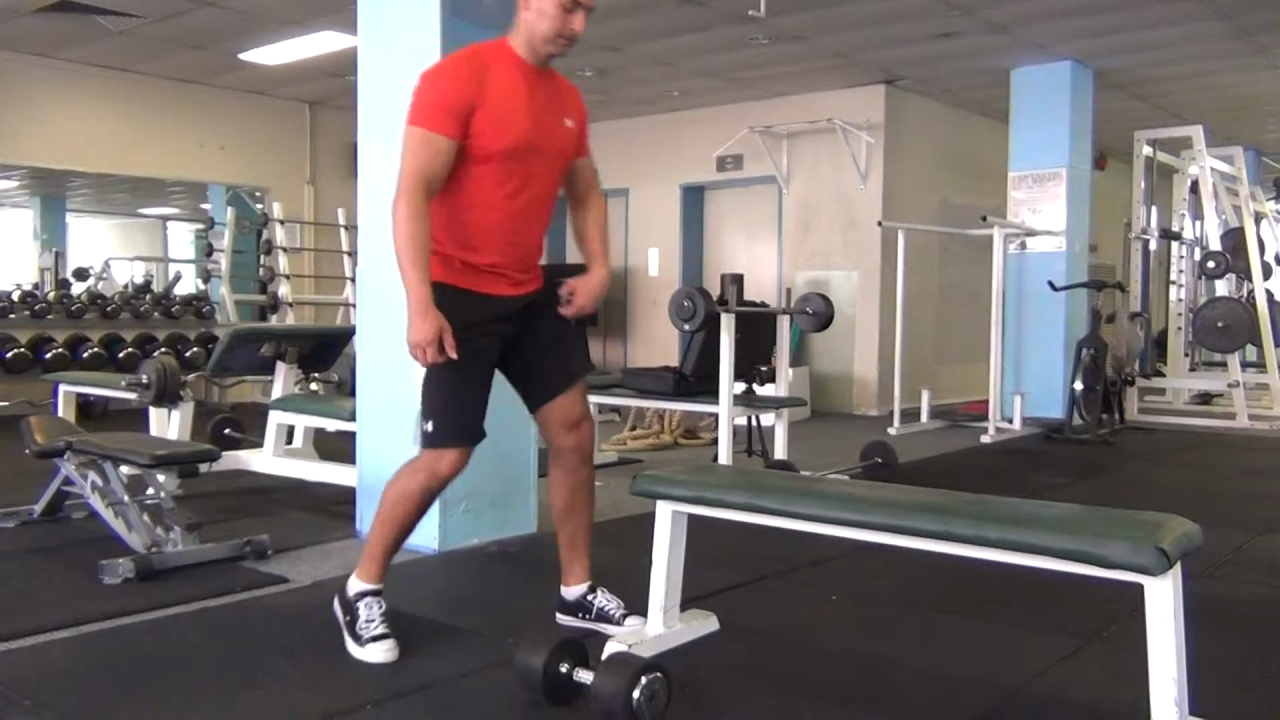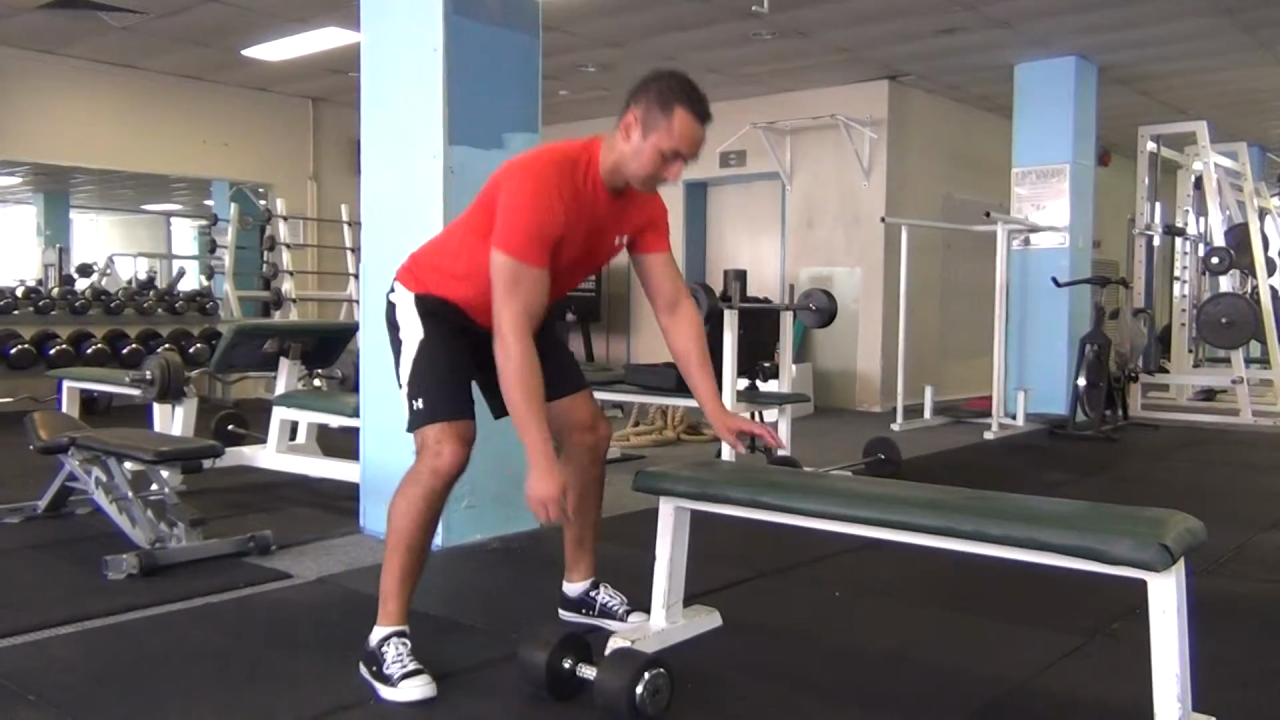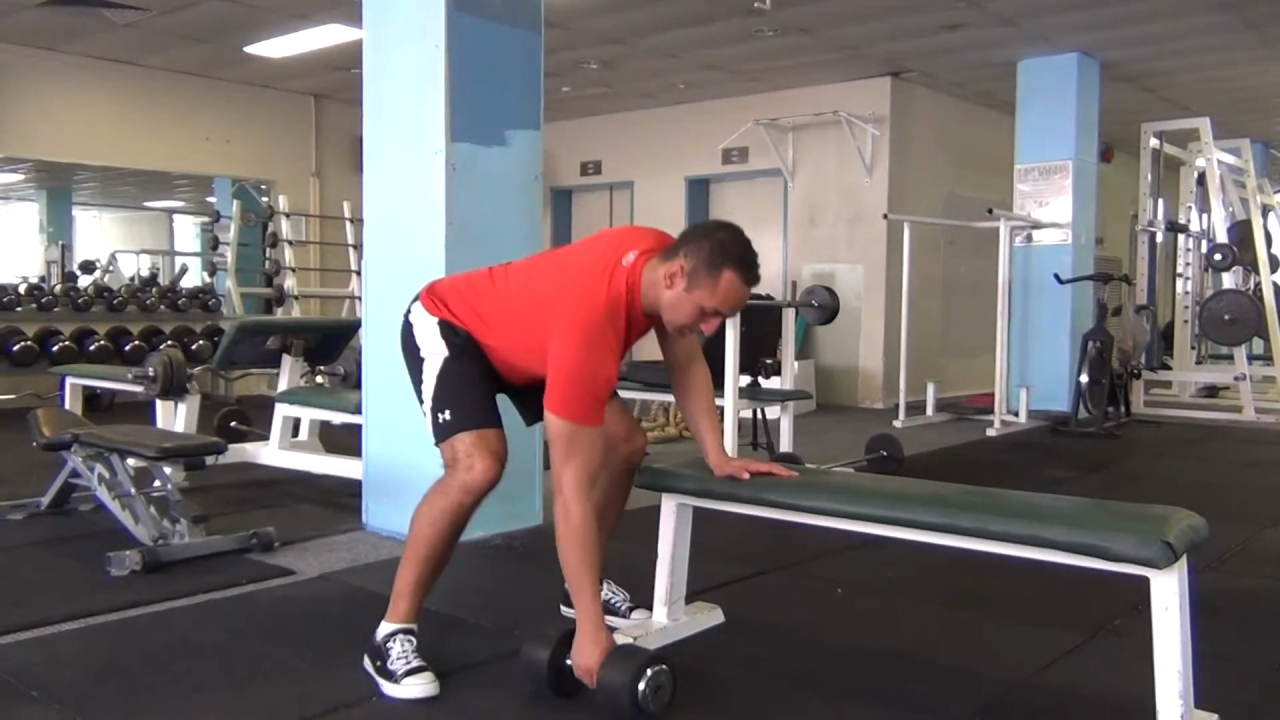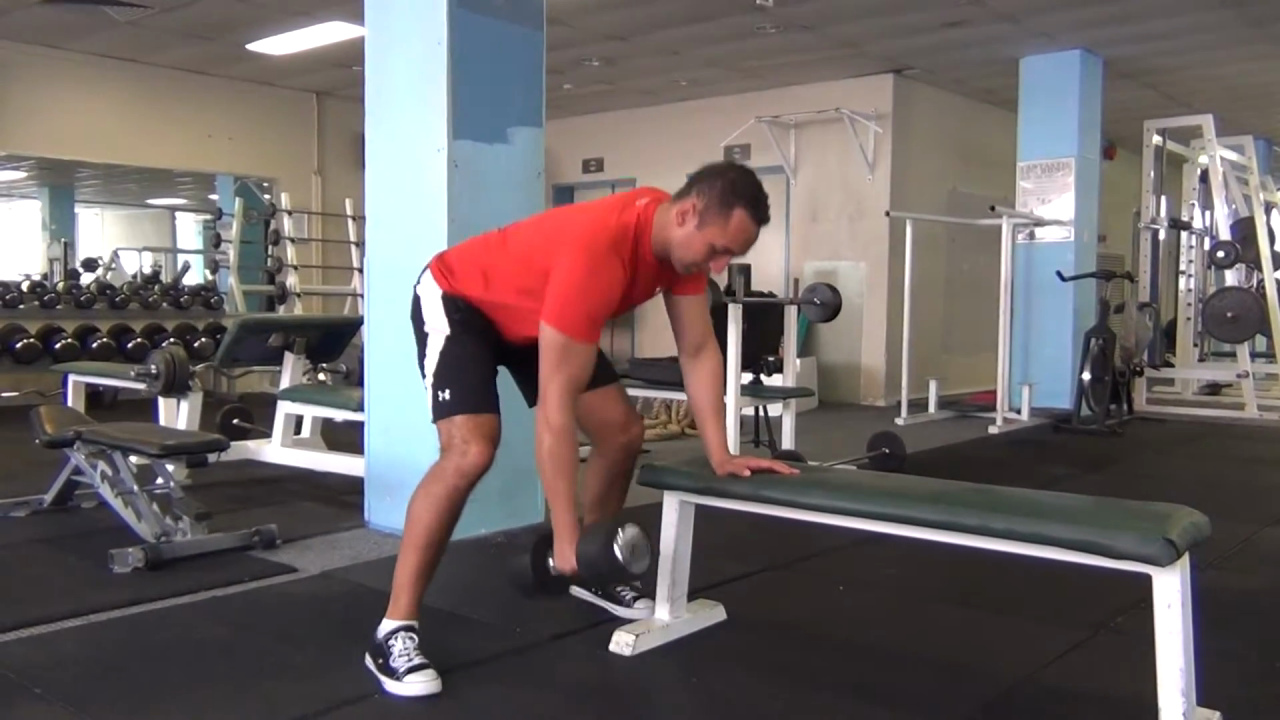
dt=0.5s
person 1, frame 1
left shoulder: (569, 101)
right shoulder: (458, 78)
left elbow: (586, 194)
right elbow: (413, 196)
left wrist: (598, 265)
right wrist: (420, 304)
left hip: (530, 294)
right hip: (457, 293)
left knee: (574, 433)
right knee: (446, 458)
left ankle: (577, 592)
right ankle: (362, 590)
person 1, frame 2
left shoulder: (642, 205)
right shoulder: (539, 183)
left elbow: (674, 306)
right elbow: (509, 328)
left wrist: (714, 408)
right wrist: (539, 462)
left hip: (518, 313)
right hip: (434, 301)
left knee: (589, 433)
right knee: (444, 454)
left ankle: (578, 589)
right ankle: (386, 634)
person 1, frame 3
left shoulder: (664, 257)
right shoulder: (589, 325)
left elbow: (687, 364)
right elbow: (573, 491)
left wrist: (717, 457)
right wrist: (590, 630)
left hip: (519, 334)
right hip: (447, 327)
left knee: (625, 444)
right knee: (477, 467)
left ankle: (585, 588)
right ankle: (393, 633)
person 1, frame 4
left shoulder: (677, 232)
right shoulder: (595, 253)
left elbow: (698, 351)
right elbow: (555, 411)
left wrist: (721, 455)
right wrist: (565, 539)
left hip: (533, 311)
right hip: (456, 299)
left knee: (623, 431)
right knee: (471, 452)
right ankle: (395, 630)
